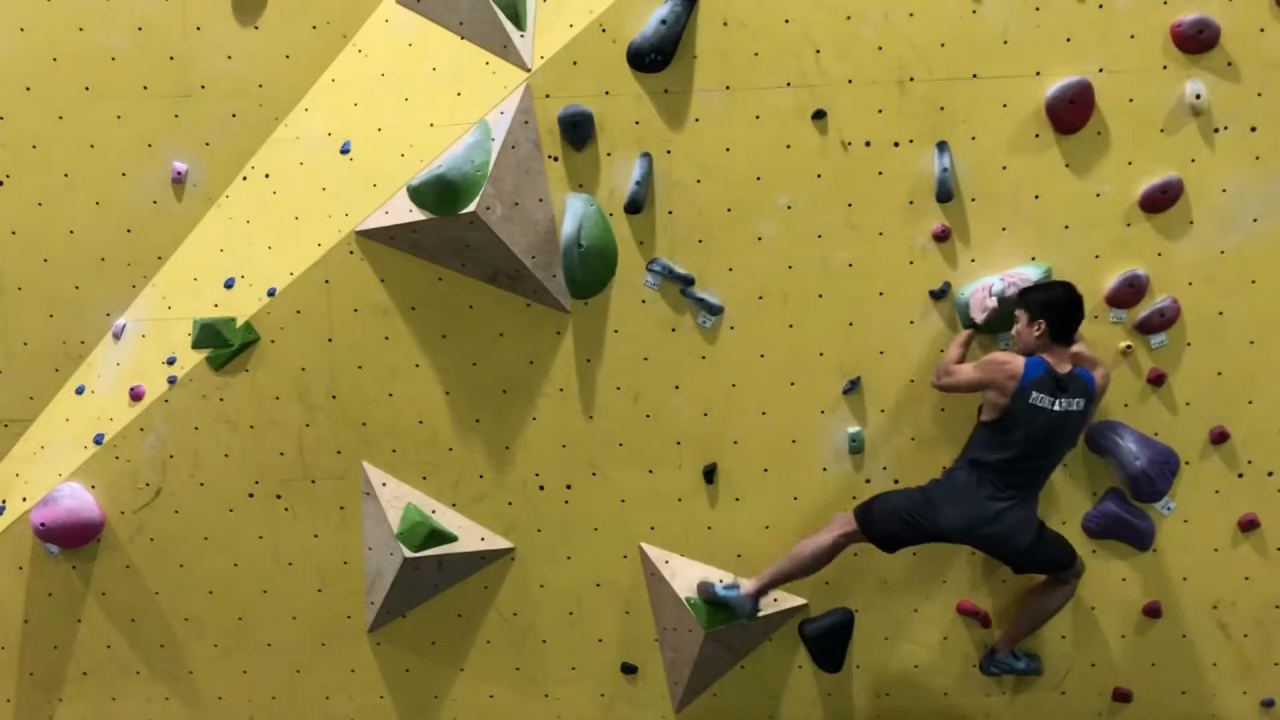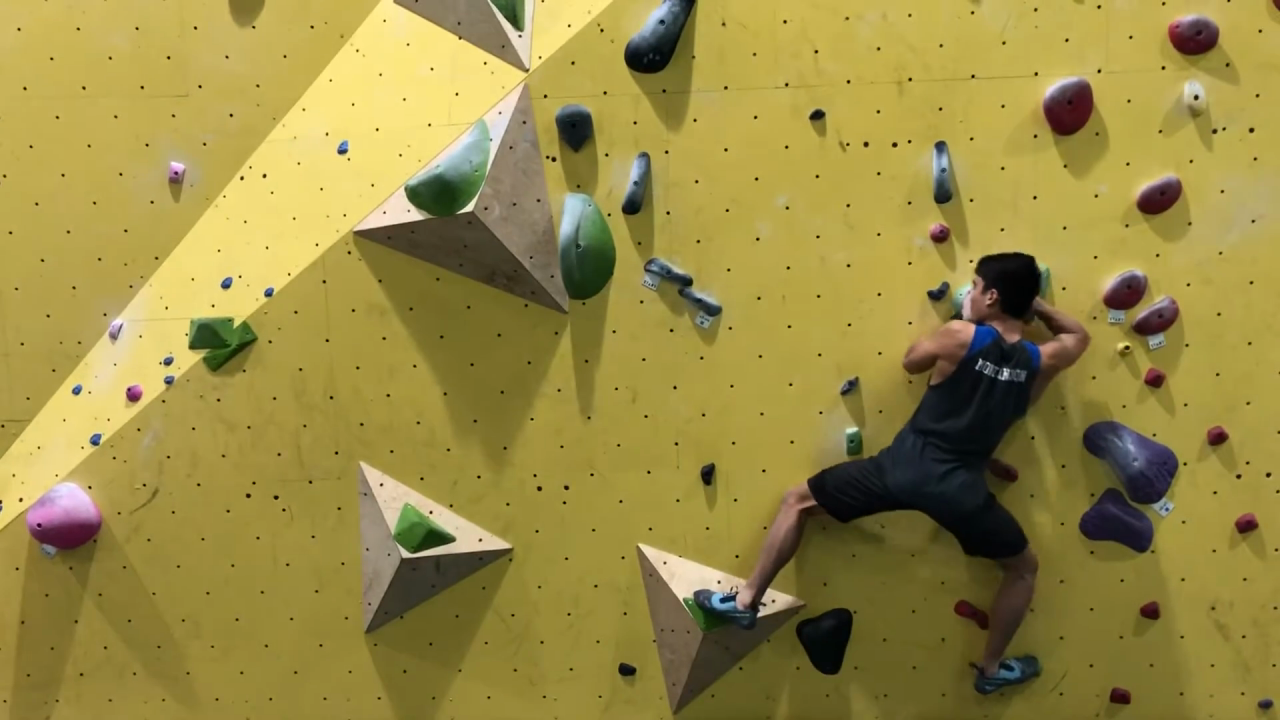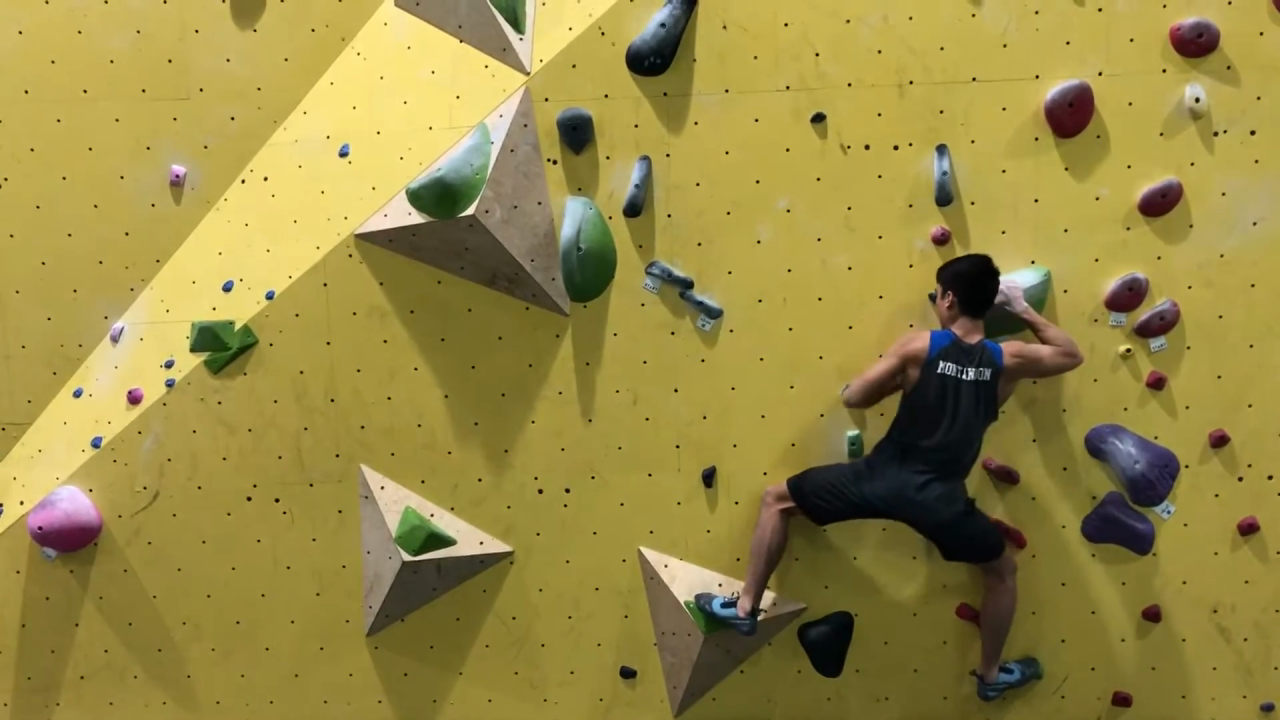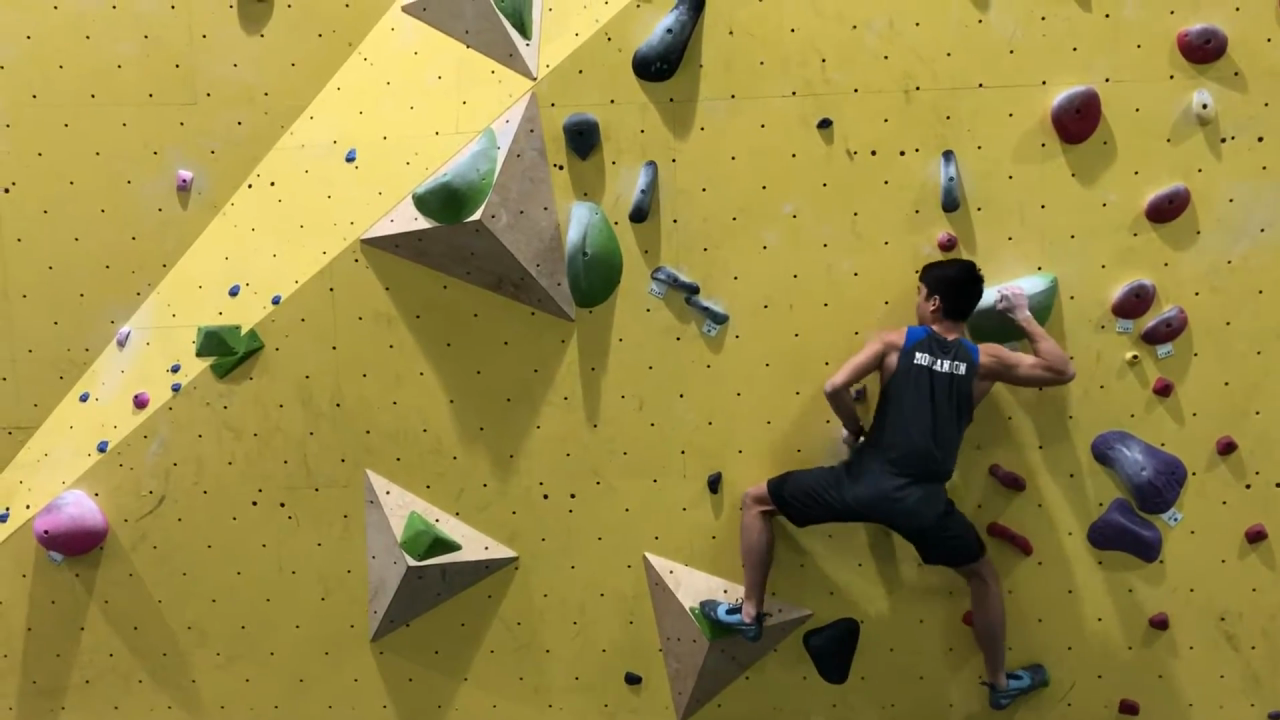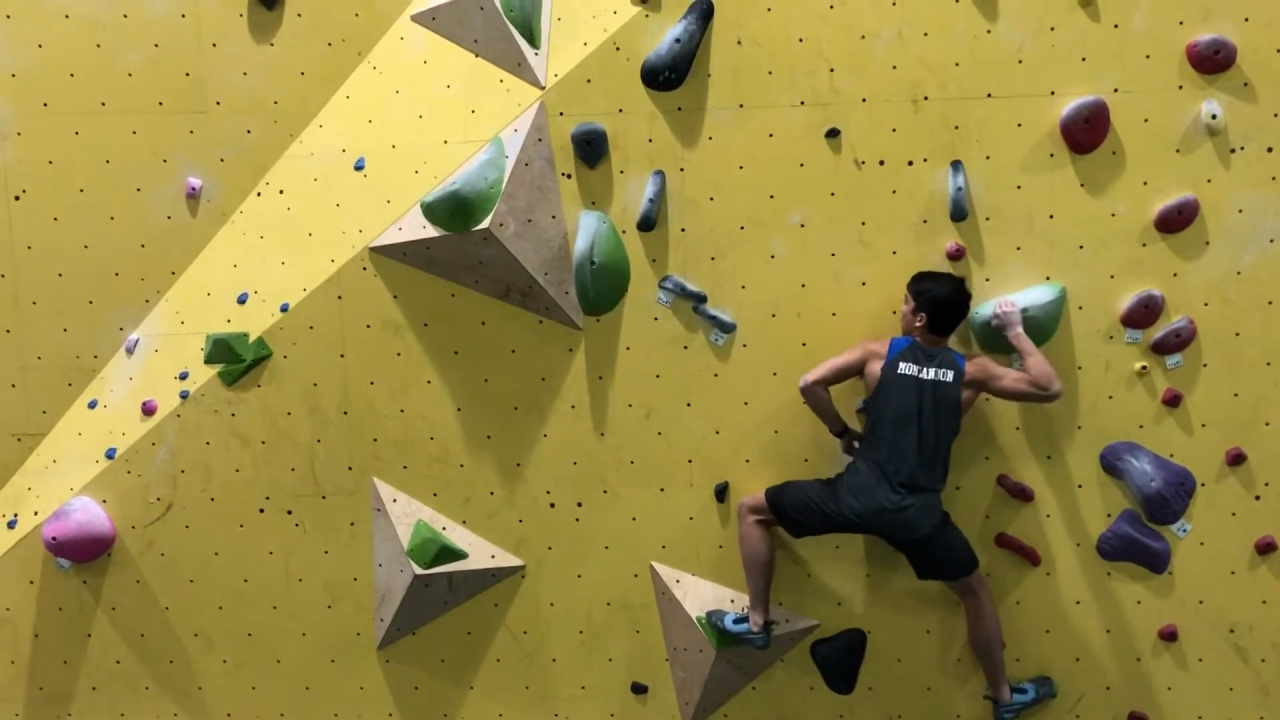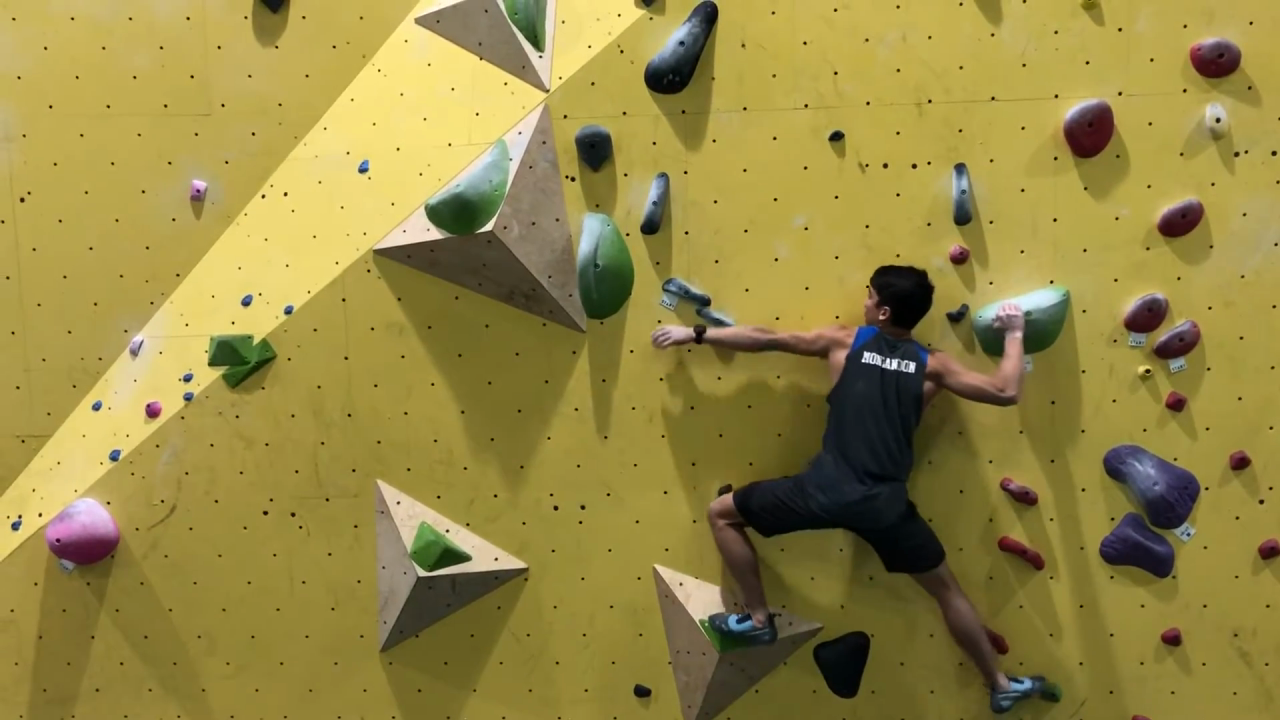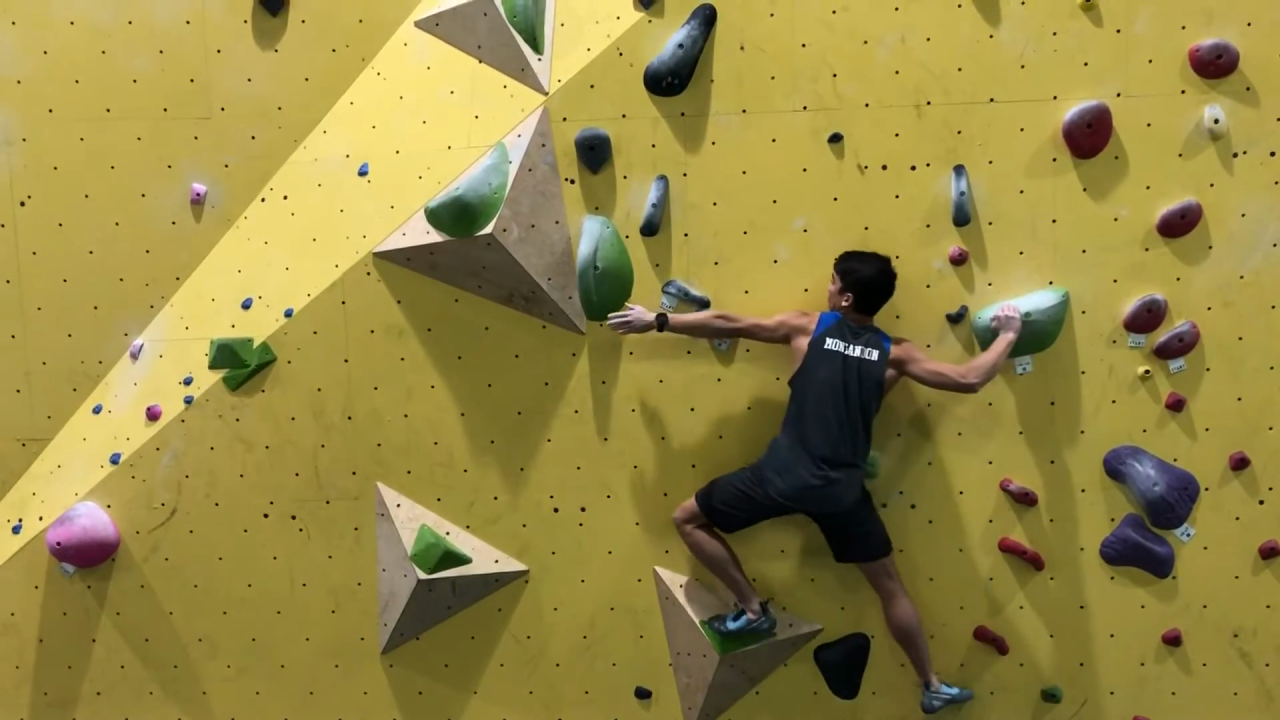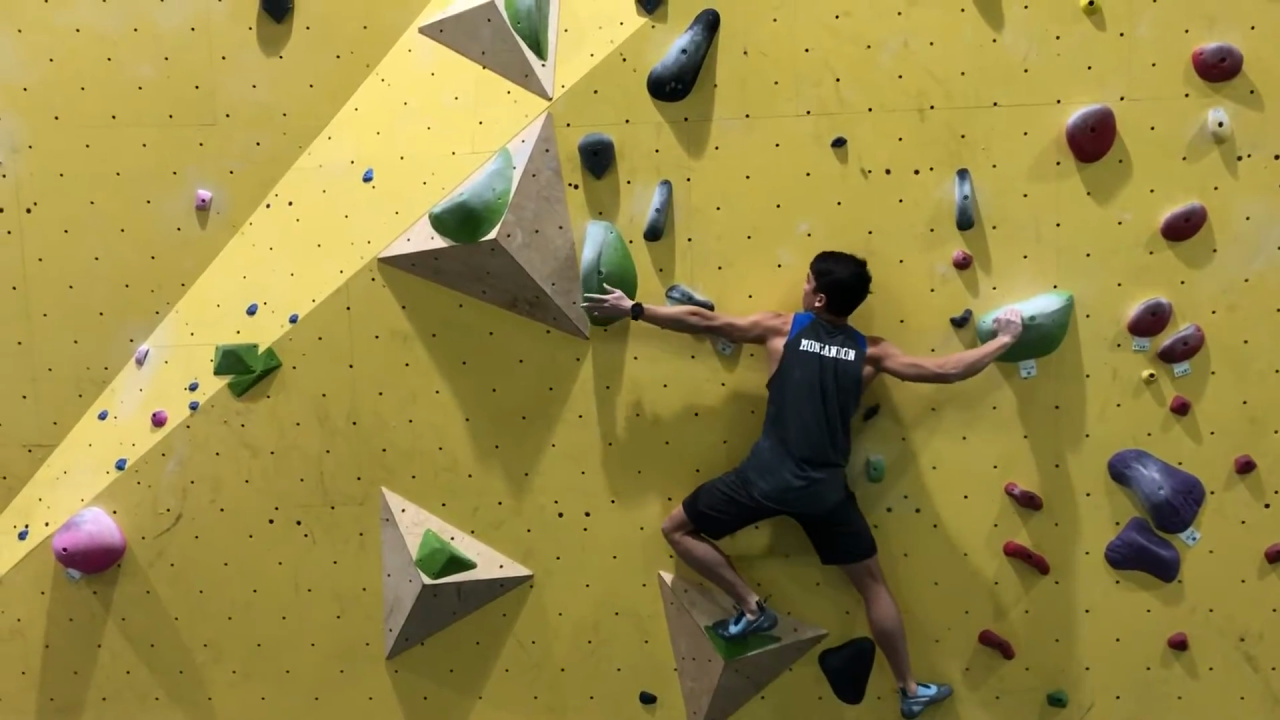
dt=0.5s
person 1, frame 1
left shoulder: (1008, 369)
right shoulder: (1094, 382)
left elbow: (943, 377)
right elbow: (1076, 347)
left wrist: (972, 325)
right wrist: (1036, 300)
left hip: (955, 501)
right hip: (1011, 522)
left knee: (843, 527)
right knee: (1069, 573)
left ankle: (750, 592)
right ankle: (1003, 652)
person 1, frame 2
left shoulder: (960, 335)
right shoulder: (1043, 361)
left elbow: (910, 362)
right elbow: (1080, 336)
right wrist: (1032, 301)
left hip: (903, 468)
right hip: (961, 488)
left knee: (797, 500)
right knee: (1023, 568)
left ankle: (746, 600)
right ankle: (992, 668)
person 1, frame 3
left shoulder: (919, 345)
right shoulder: (1008, 360)
left elbow: (853, 396)
right elbow: (1072, 355)
right wrist: (1024, 310)
left hip: (884, 477)
right hip: (941, 496)
left knee: (776, 500)
right knee: (1003, 571)
left ankle: (746, 606)
right ankle: (991, 674)
person 1, frame 4
left shoulder: (895, 342)
right shoulder: (986, 360)
left elbow: (835, 387)
right elbow: (1063, 372)
left wrist: (855, 430)
right wrist: (1024, 317)
left hip: (866, 482)
right hip: (922, 499)
left knee: (755, 501)
right knee: (984, 579)
left ankle: (749, 612)
right ankle: (1000, 682)
person 1, frame 5
left shoulder: (878, 353)
right shoulder: (971, 372)
left elbow: (810, 383)
right elbow: (1049, 388)
left wrist: (844, 433)
right wrist: (1015, 332)
left hip: (860, 494)
right hip: (918, 511)
left knee: (752, 510)
right knee: (976, 593)
left ankle: (755, 620)
person 1, frame 6
left shoulder: (844, 342)
right shoulder: (932, 365)
left elbow: (764, 339)
right elbow: (1005, 392)
left wrist: (694, 334)
right wrist: (1013, 334)
left hip: (826, 489)
right hip: (884, 503)
left knee: (722, 514)
right knee: (948, 591)
left ankle: (755, 618)
right ankle: (1000, 685)
person 1, frame 7
left shoulder: (807, 326)
right shoulder: (895, 353)
left elbow: (727, 324)
right elbow: (969, 380)
left wrist: (656, 321)
right wrist: (1007, 334)
left hip: (782, 474)
right hip: (841, 489)
left knee: (688, 520)
right knee: (890, 586)
left ankle: (752, 609)
right ankle: (933, 686)
person 1, frame 8
left shoulder: (781, 328)
right shoulder: (870, 351)
left elbow: (700, 320)
right elbow: (945, 371)
left wrist: (632, 310)
right wrist: (1002, 340)
left hip: (765, 477)
right hip: (825, 489)
left knee: (677, 529)
right knee: (874, 587)
left ankle: (751, 608)
